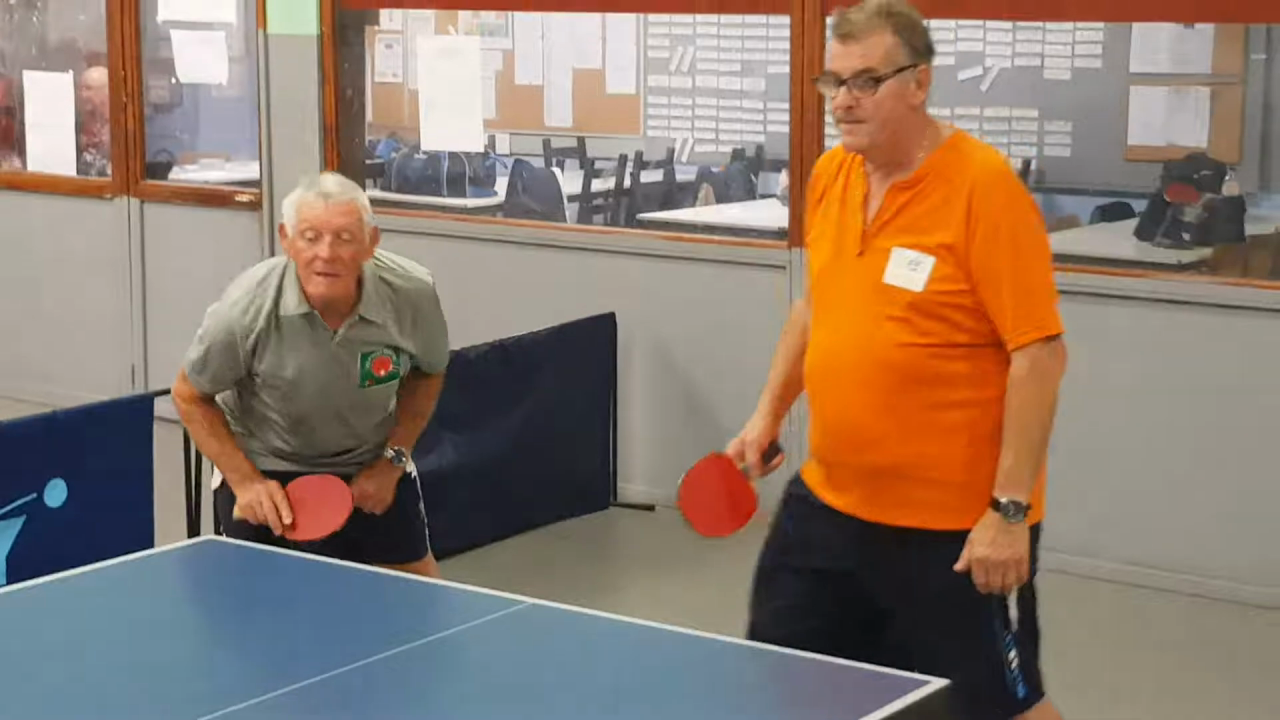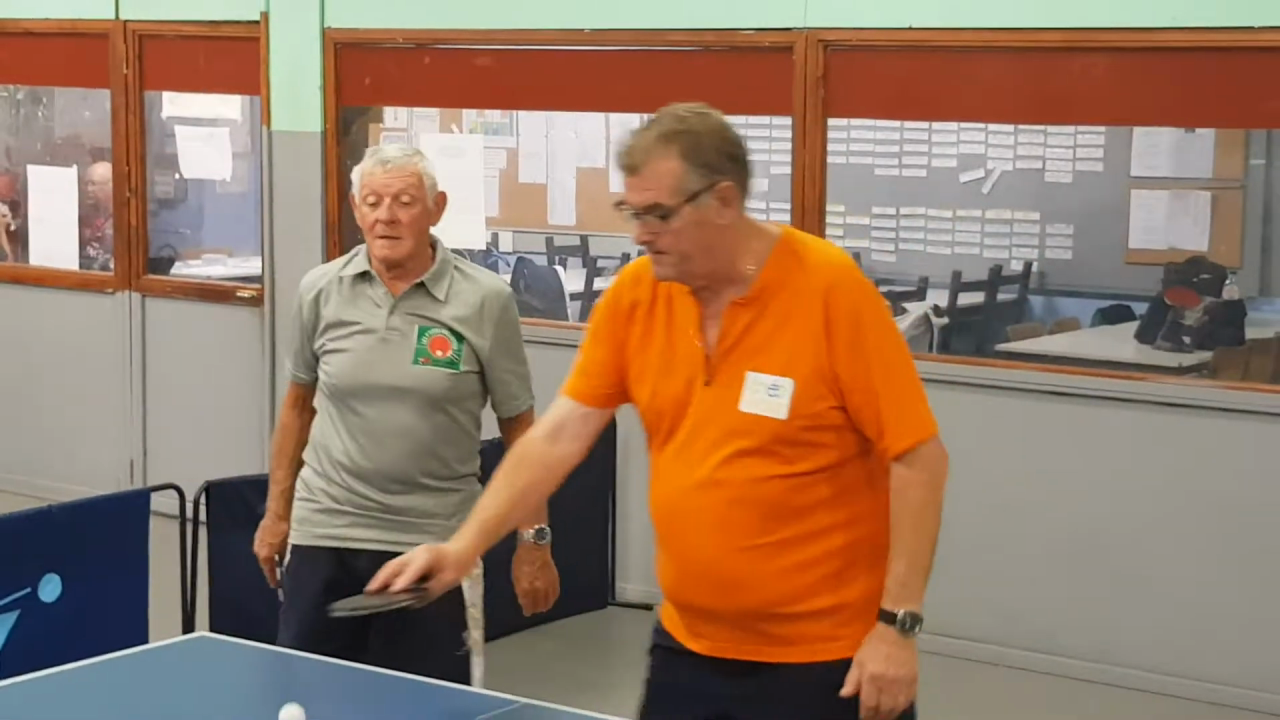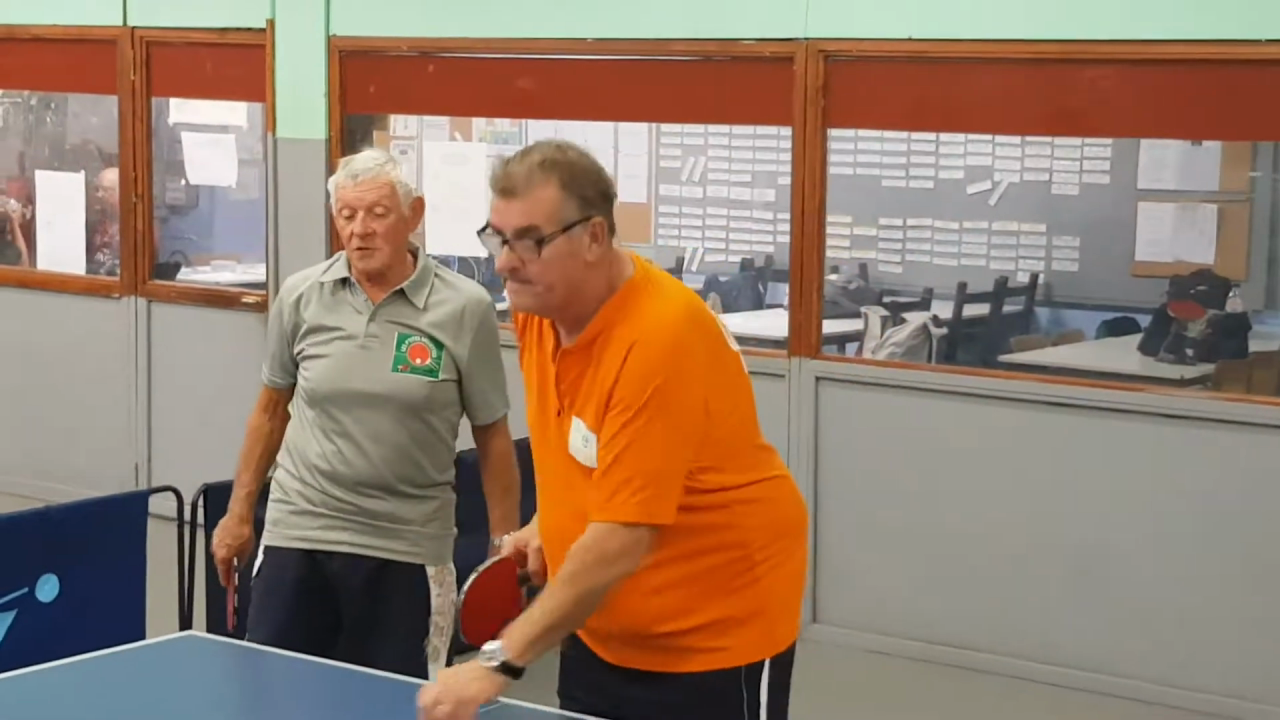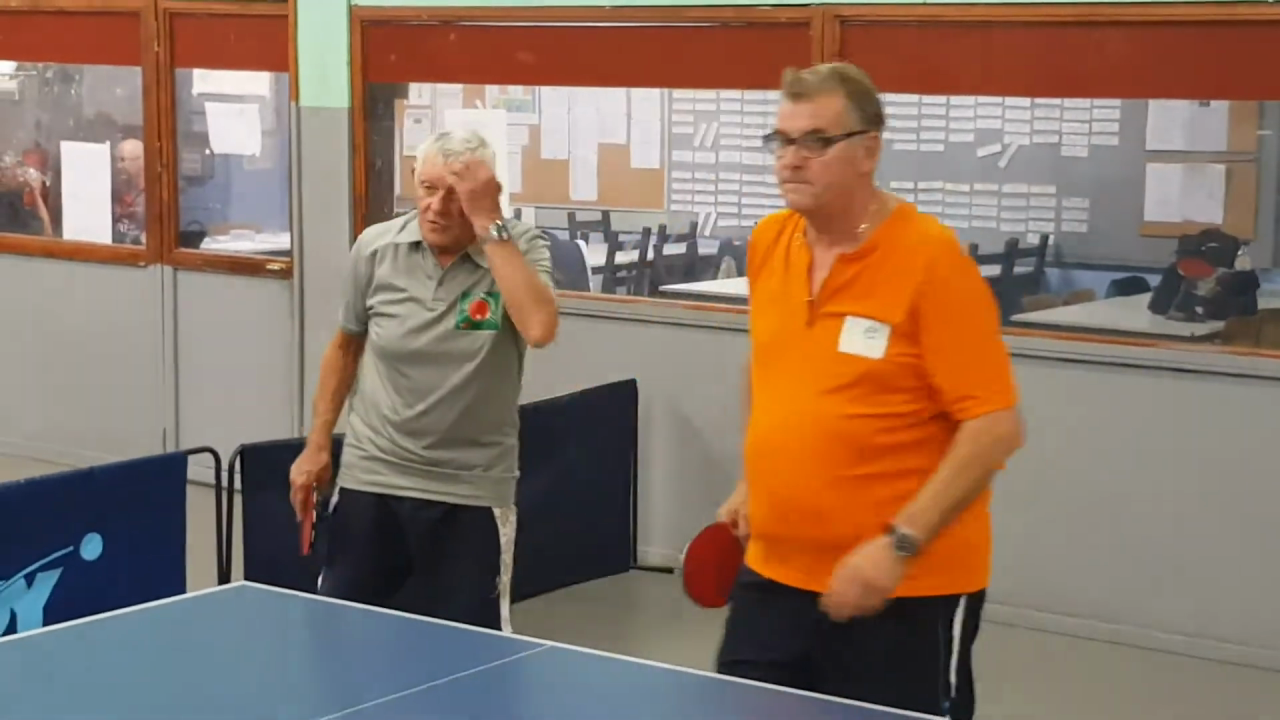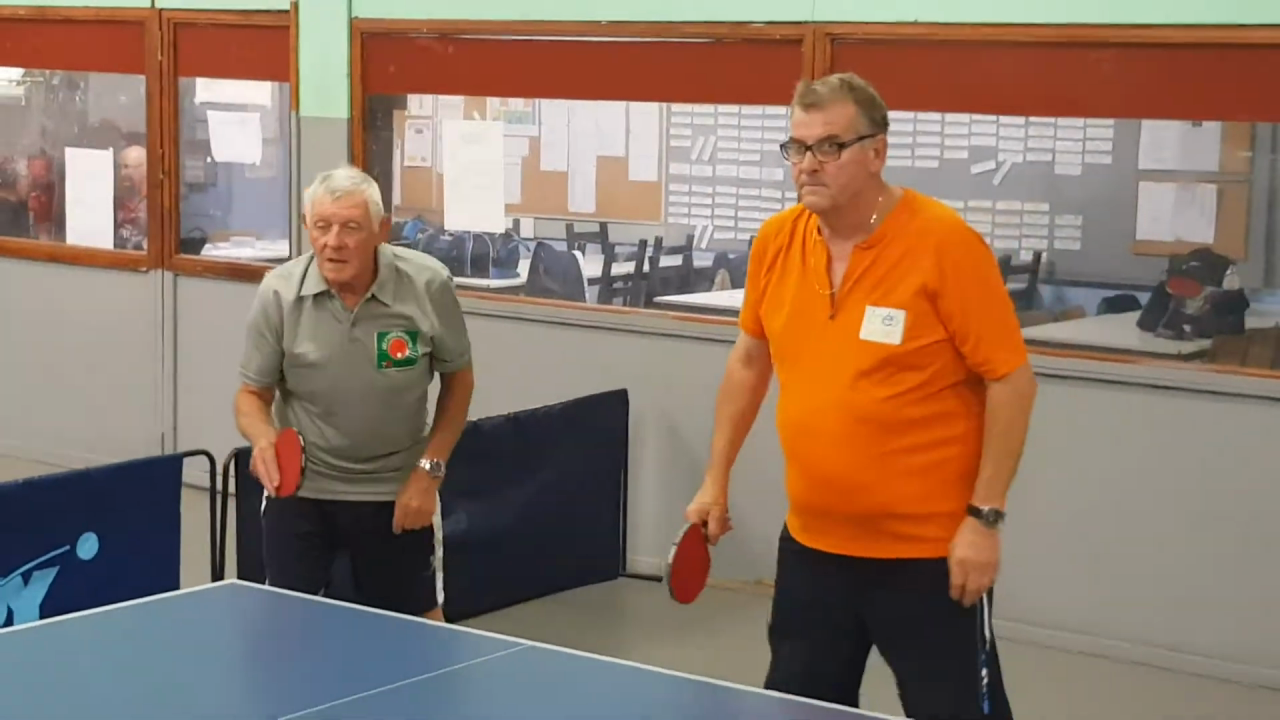
dt=1s
person 1, frame 1
left shoulder: (983, 186)
right shoulder: (829, 176)
left elbow: (1039, 356)
left wrist: (1008, 509)
right wrist: (768, 412)
left hip: (953, 518)
right hip: (826, 501)
person 1, frame 2
left shoulder: (831, 289)
right shoulder: (633, 295)
left elbow: (917, 457)
right elbow: (559, 435)
left wrist: (898, 623)
right wrist: (463, 547)
left hip: (821, 651)
right hip: (689, 641)
person 1, frame 3
left shoulder: (662, 339)
right shoulder: (535, 303)
left elbow: (624, 540)
left wrist: (499, 661)
right wrist: (546, 522)
left hip: (716, 640)
right hip: (601, 631)
person 1, frame 4
left shoulder: (930, 259)
right shoulder: (767, 241)
left elbow: (997, 426)
left wrist: (898, 545)
left hip: (908, 587)
right hip: (777, 575)
person 1, frame 5
left shoulder: (943, 241)
right shoulder: (775, 240)
left elbow: (1011, 381)
right elbow: (749, 360)
left wrist: (984, 516)
right wrist: (716, 478)
left hip: (928, 547)
right hip: (812, 543)
person 2, frame 1
left shoulder: (412, 291)
right shoulder: (246, 307)
left elbow: (428, 374)
right elbow: (190, 396)
left wrist: (391, 458)
right wrist: (246, 481)
left hip: (370, 462)
right hip: (262, 464)
person 2, frame 2
left shoulder: (486, 299)
right shoulder: (320, 291)
left elbow: (519, 426)
left wrist: (534, 538)
right wrist: (277, 510)
left hip: (436, 546)
right hip: (324, 538)
person 2, frame 3
left shoulder: (465, 307)
right shoulder: (299, 296)
left elbow: (493, 436)
right elbow: (272, 407)
left wrist: (506, 547)
right wrist: (240, 511)
left hip: (406, 553)
right hip: (296, 539)
person 2, frame 4
left shoulder: (518, 246)
right shoulder: (375, 249)
left elbow: (540, 330)
right elbow: (345, 346)
left wrist: (488, 225)
right wrist: (318, 443)
left hip: (470, 493)
right hip: (370, 482)
person 2, frame 5
left shoulder: (429, 285)
right shoulder: (278, 293)
left elbow: (458, 380)
right elbow: (252, 394)
left wrist: (428, 471)
right wrist: (264, 437)
left hip: (398, 488)
right hip: (300, 486)
